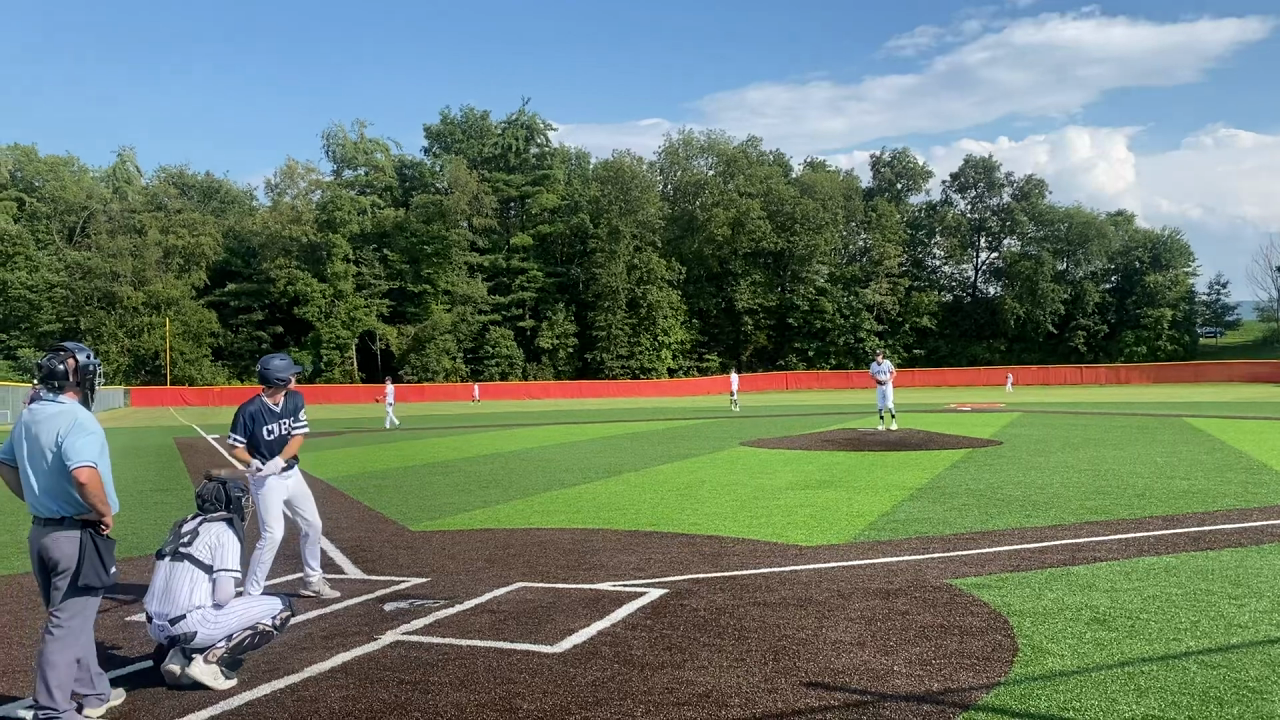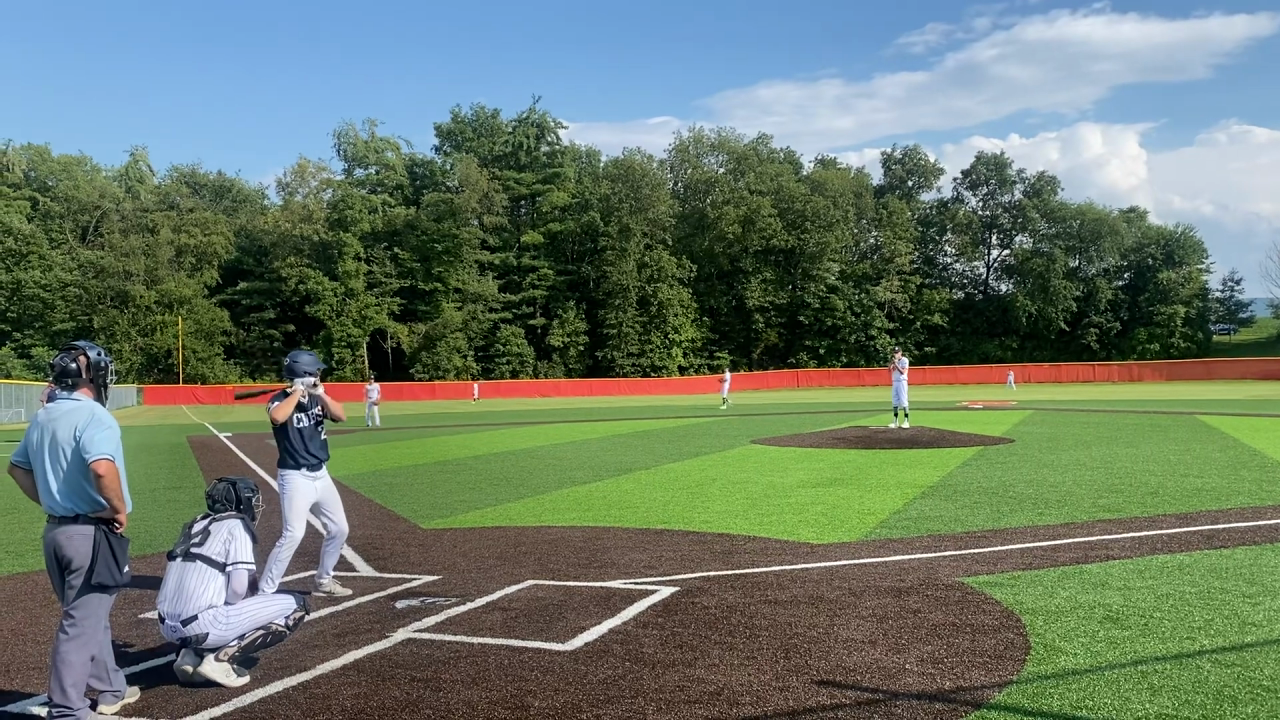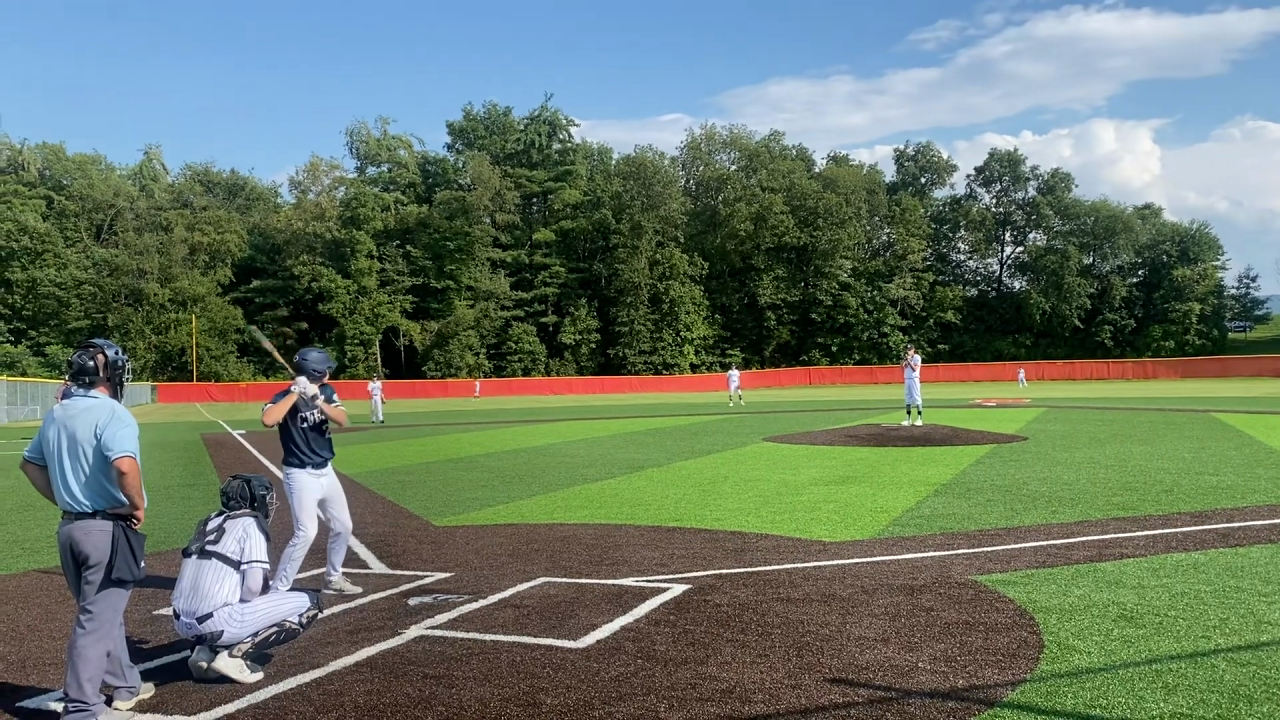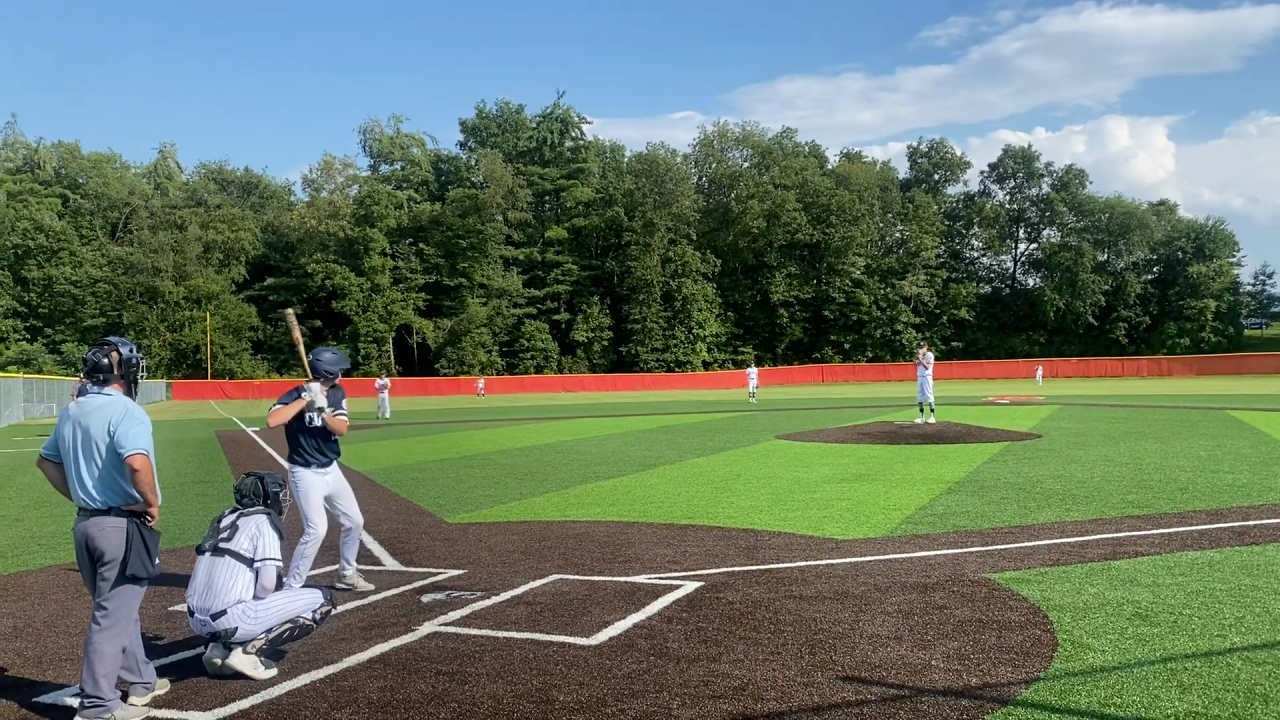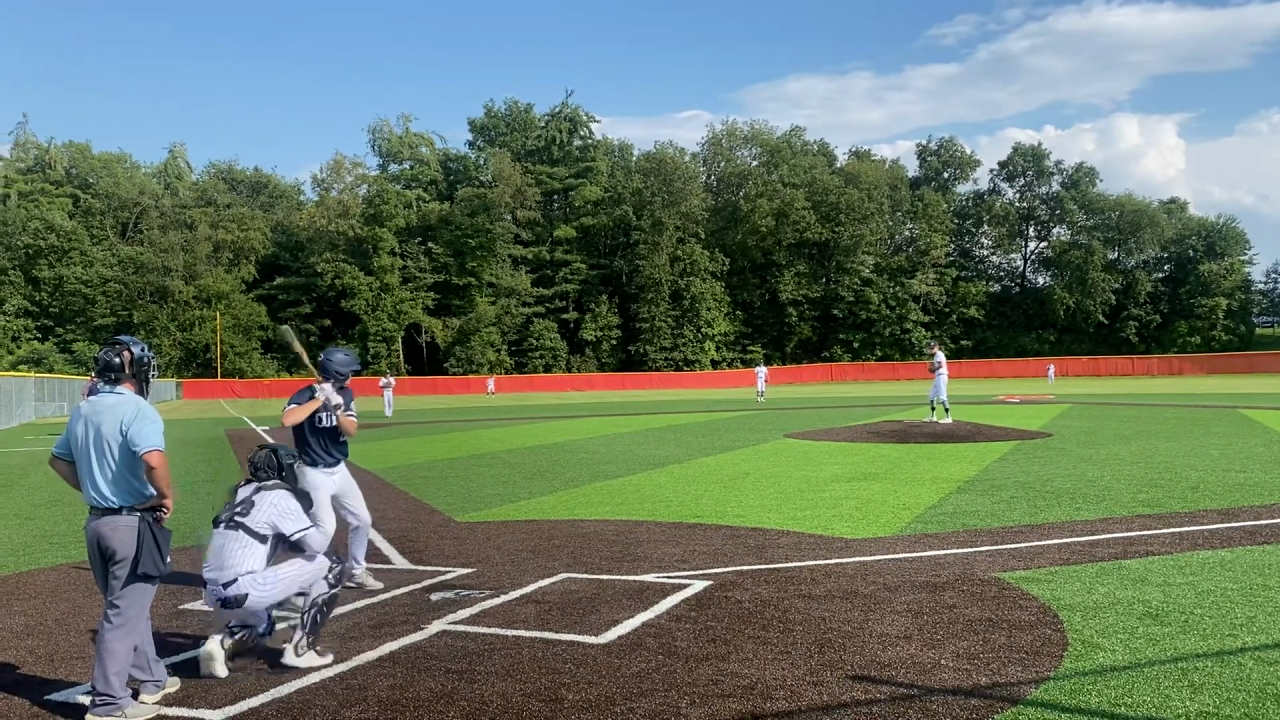
dt=1s
person 1, frame 1
right shoulder: (78, 419)
right elbow: (84, 475)
right wrist: (104, 513)
left hip: (42, 531)
right hip: (77, 534)
left knee: (76, 615)
right knee: (68, 624)
person 1, frame 2
left shoulder: (42, 417)
right shoulder: (93, 415)
left elbow: (17, 468)
right elbow: (102, 468)
right wrist: (119, 510)
left hip: (55, 530)
right hip: (91, 533)
left knee: (91, 614)
right knee: (82, 622)
left ankle: (111, 689)
person 1, frame 3
left shoulder: (55, 415)
right shoulder: (112, 413)
left elbow: (30, 463)
right elbow: (124, 465)
left wrist: (63, 500)
right wrist: (138, 506)
left hip: (70, 527)
right hip: (108, 529)
left knee: (103, 611)
right knee: (98, 618)
left ankle: (125, 685)
person 1, frame 4
left shoulder: (71, 412)
right shoulder: (125, 410)
left elbow: (46, 460)
right elbow: (137, 463)
right wrist: (151, 502)
left hip: (86, 523)
right hip: (122, 526)
left knee: (119, 607)
right knee: (113, 614)
left ankle: (140, 681)
person 1, frame 5
left shoulder: (82, 411)
right shoulder: (137, 410)
left elbow: (59, 459)
right elbow: (153, 459)
right wrist: (166, 495)
left hip: (97, 522)
right hip: (133, 524)
left knee: (129, 606)
right knee: (124, 613)
left ankle: (151, 679)
person 2, frame 1
left shoulder: (295, 399)
right shoulder: (249, 410)
left elbow: (298, 437)
right elbow: (236, 448)
left wrist: (279, 462)
right wrist: (253, 464)
left hip: (291, 474)
right hip: (264, 480)
left knee: (313, 526)
right knee: (272, 536)
left ankle: (312, 581)
right ankle: (250, 595)
person 2, frame 2
left shoulder: (317, 397)
right shoulder: (281, 399)
left elbow: (341, 416)
right elbow: (277, 417)
left wrist: (320, 393)
right wrist: (298, 390)
left hip: (321, 475)
right hip: (295, 479)
left knee: (339, 529)
right knee: (292, 535)
left ankle: (323, 581)
right ankle: (264, 593)
person 2, frame 3
left shoulder: (326, 391)
right shoulder: (285, 396)
left elbow: (342, 420)
right elbow: (267, 420)
left wrist: (317, 400)
right wrist: (295, 392)
left hip: (326, 472)
right hip: (300, 476)
left knee: (343, 527)
right knee: (306, 533)
left ankle: (333, 579)
right ankle: (277, 590)
person 2, frame 4
left shoulder: (337, 393)
right shoulder: (294, 395)
left elbow: (342, 429)
right elbow: (272, 421)
left wrist: (323, 410)
right wrist: (305, 398)
left hip: (331, 470)
right hip: (306, 474)
left knee: (354, 521)
right knee: (316, 530)
left ankle: (347, 574)
right ankle: (290, 588)
person 2, frame 5
left shoulder: (345, 394)
right shoulder: (305, 395)
left elbow: (351, 431)
right elbow: (287, 420)
left wrist: (338, 410)
right wrist: (319, 399)
left hip: (339, 470)
right hip: (313, 473)
left knee: (362, 520)
right knee: (325, 528)
left ankle: (356, 573)
person 3, frame 1
left shoulder: (185, 525)
right shoulder: (225, 529)
right elbow: (224, 595)
left hip: (156, 626)
right hip: (189, 625)
right knee: (281, 607)
left ankle: (180, 656)
right ankle: (209, 661)
person 3, frame 2
left shoulder: (195, 525)
right shoulder: (236, 525)
right elbow: (238, 588)
left hip: (168, 626)
right hip: (201, 625)
right knee: (295, 606)
left ankle: (192, 654)
right ankle: (221, 658)
person 3, frame 3
left shoulder: (209, 522)
right shoulder: (250, 524)
right elbow: (253, 587)
right wrist: (241, 616)
left hip: (182, 623)
right hip: (216, 622)
right knee: (309, 603)
left ankle: (206, 650)
right ankle: (235, 655)
person 3, frame 4
left shoulder: (224, 519)
right shoulder: (263, 521)
right elbow: (267, 584)
right wrist: (255, 614)
left hip: (196, 620)
right hip: (229, 620)
right knee: (323, 599)
left ankle: (219, 648)
right ankle: (249, 652)
person 3, frame 5
left shoulder: (242, 491)
right shoulder: (280, 495)
right elbow: (318, 545)
left hip: (214, 592)
right hip: (241, 589)
left knee: (261, 622)
right knee: (331, 566)
left ankle: (221, 642)
right ankle: (301, 649)
